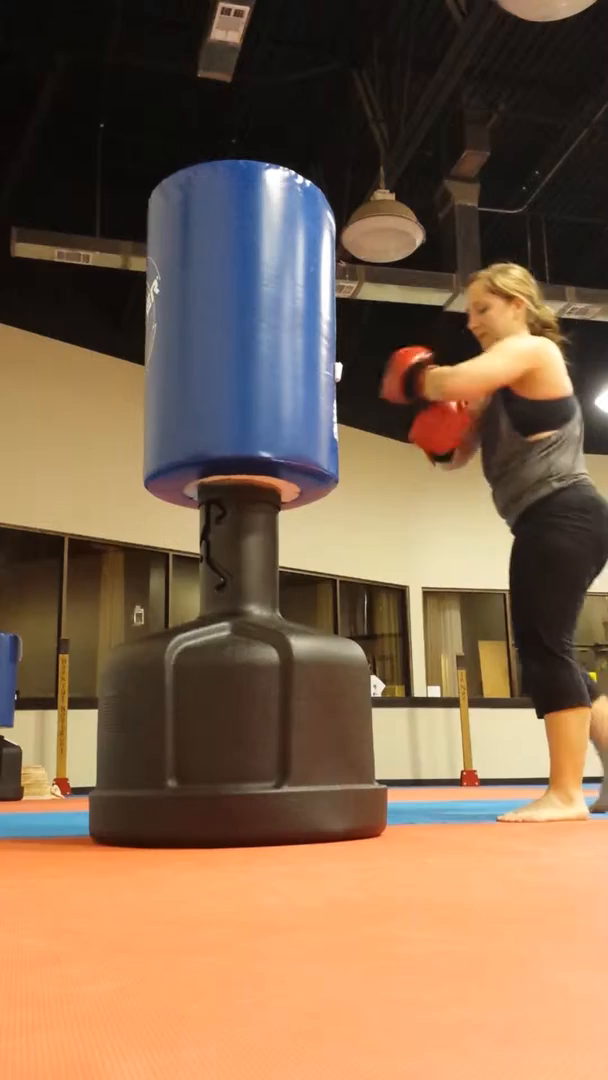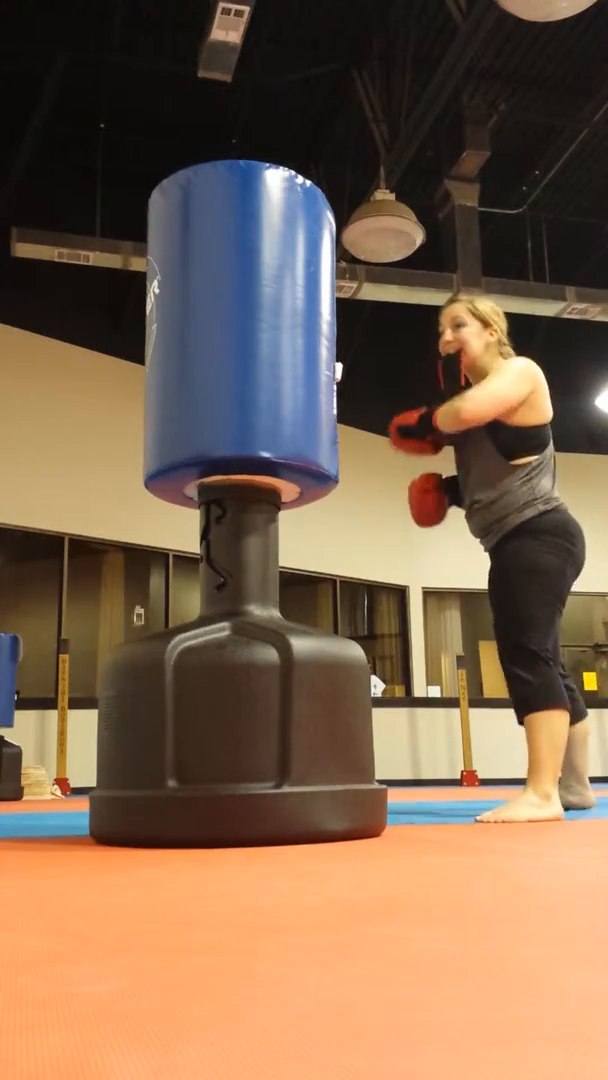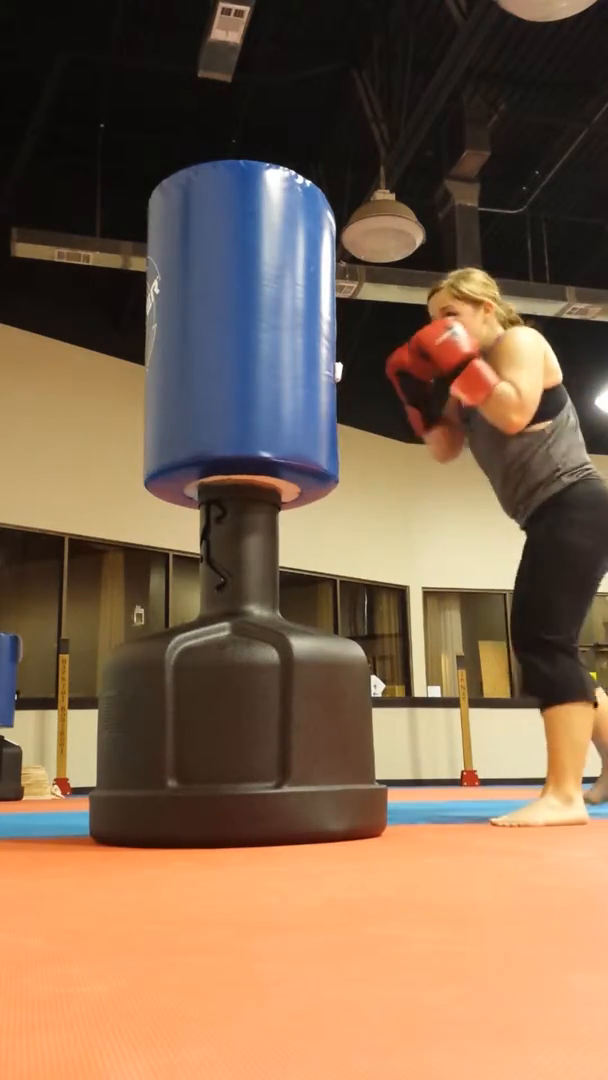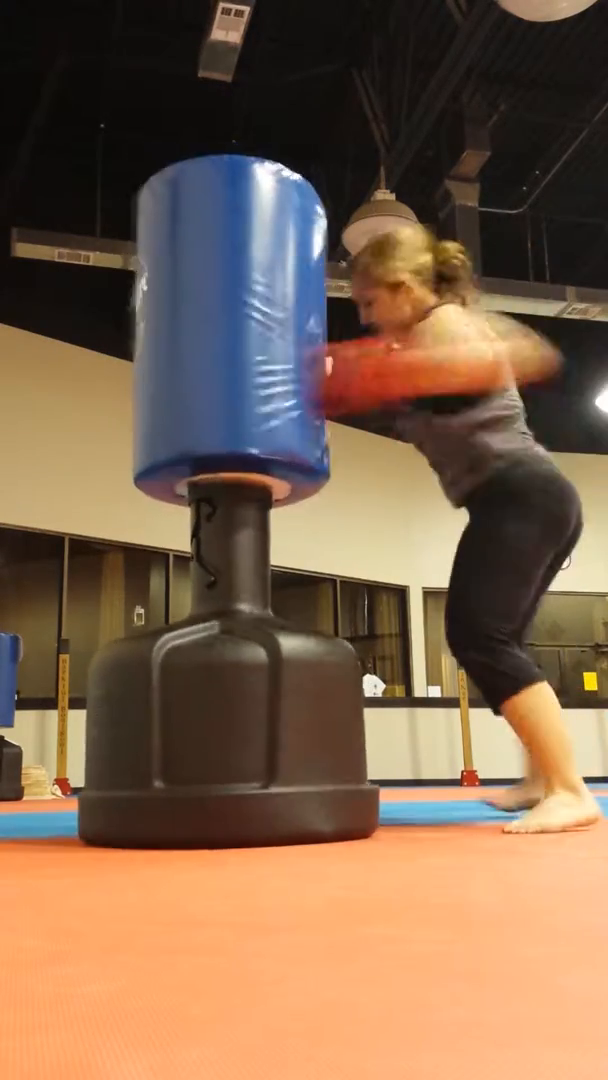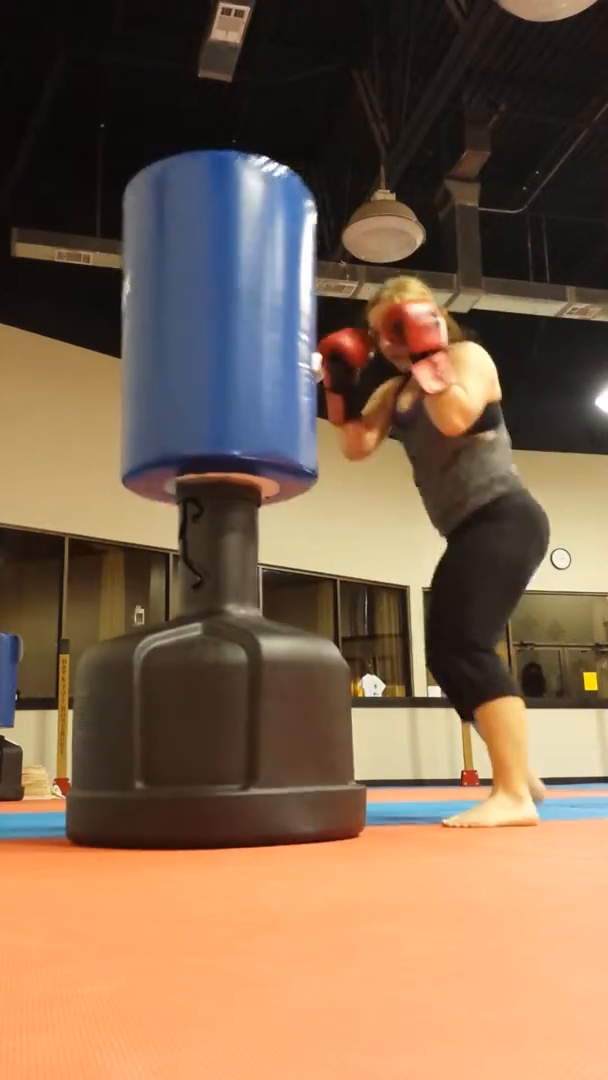
dt=1s
person 1, frame 1
left shoulder: (530, 349)
right shoulder: (501, 378)
left elbow: (453, 383)
right elbow: (461, 451)
left wrist: (414, 376)
left hip: (562, 520)
right hip: (560, 524)
left knee: (543, 649)
right knee: (548, 650)
person 1, frame 2
left shoulder: (519, 371)
right shoulder: (475, 391)
left elbow: (469, 410)
left wrist: (422, 424)
right wrist: (448, 491)
left hip: (540, 537)
right hip: (513, 545)
left knee: (527, 653)
right knee: (542, 661)
left ankle: (542, 793)
right ankle: (577, 784)
person 1, frame 3
left shoulder: (521, 342)
right shoulder: (473, 373)
left elbow: (513, 413)
right elbow: (444, 449)
left wrist: (459, 366)
right wrist: (418, 397)
left knee: (540, 639)
right knee: (553, 648)
left ankle: (562, 794)
person 1, frame 4
left shoulder: (439, 329)
left elbow: (499, 358)
left hip: (520, 500)
right hip: (541, 499)
left knee: (478, 636)
right knee: (493, 643)
left ankle: (569, 793)
right ankle: (542, 780)
person 1, frame 5
left shoulder: (467, 356)
right shoulder: (397, 390)
left elbow: (455, 420)
right elbow: (356, 448)
left wrist: (428, 353)
right wrist: (339, 387)
left hip: (503, 519)
right hip: (473, 530)
left knee: (464, 644)
right knee: (450, 652)
left ankle: (513, 794)
right ankle: (521, 780)
